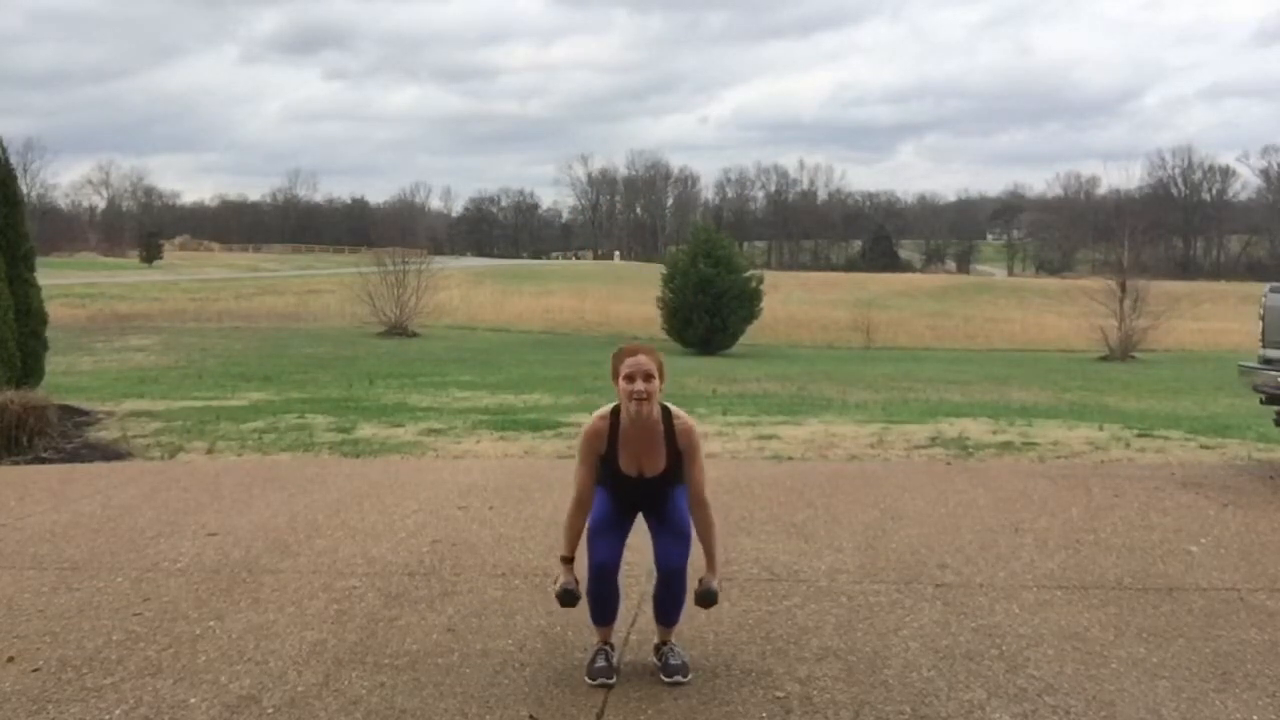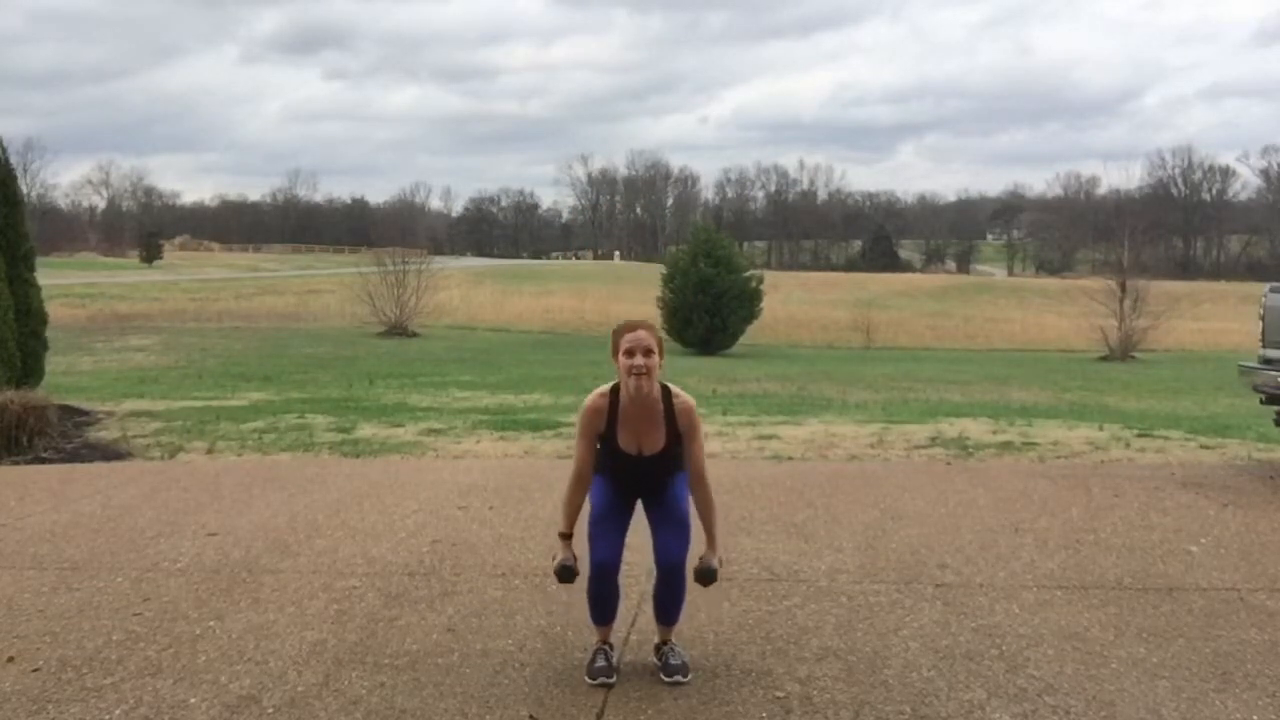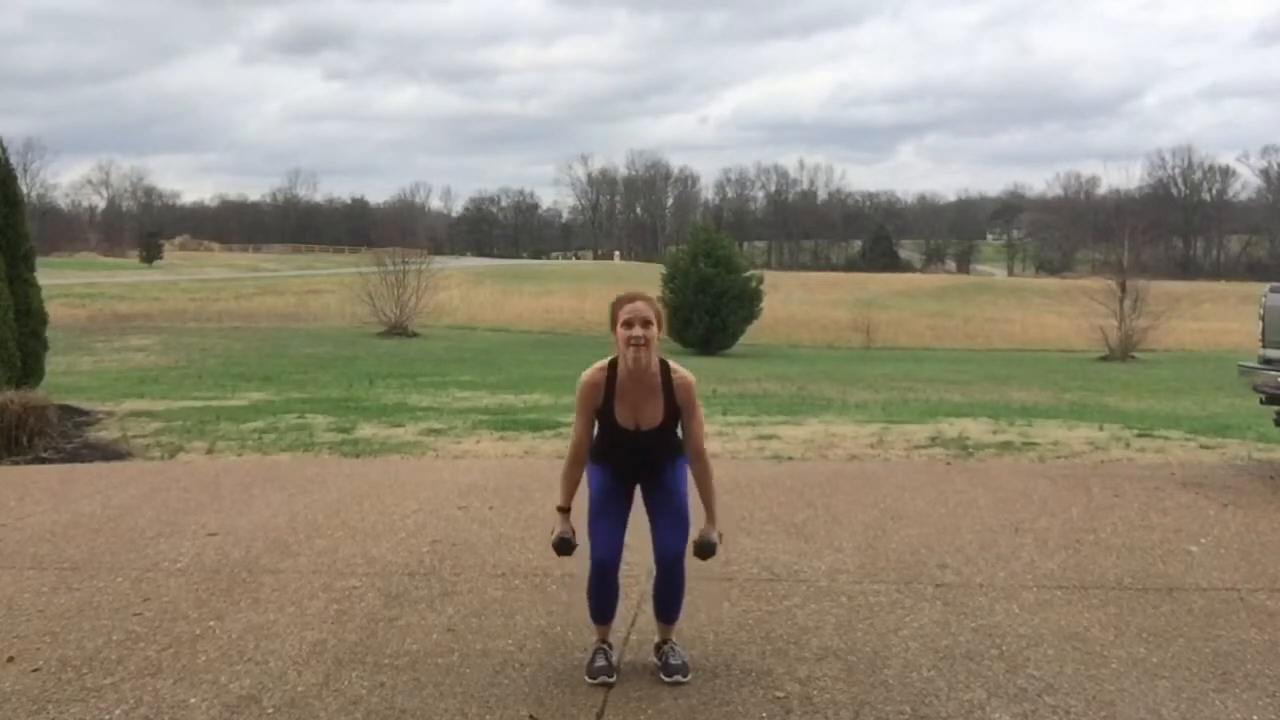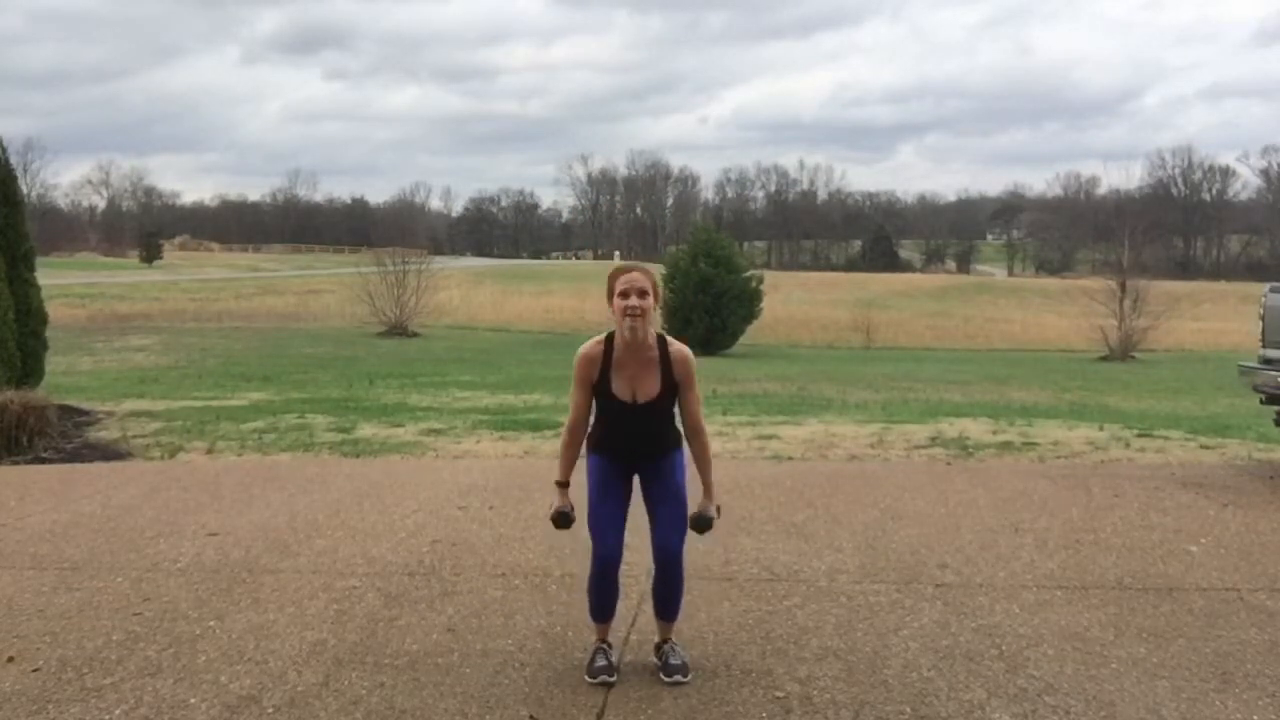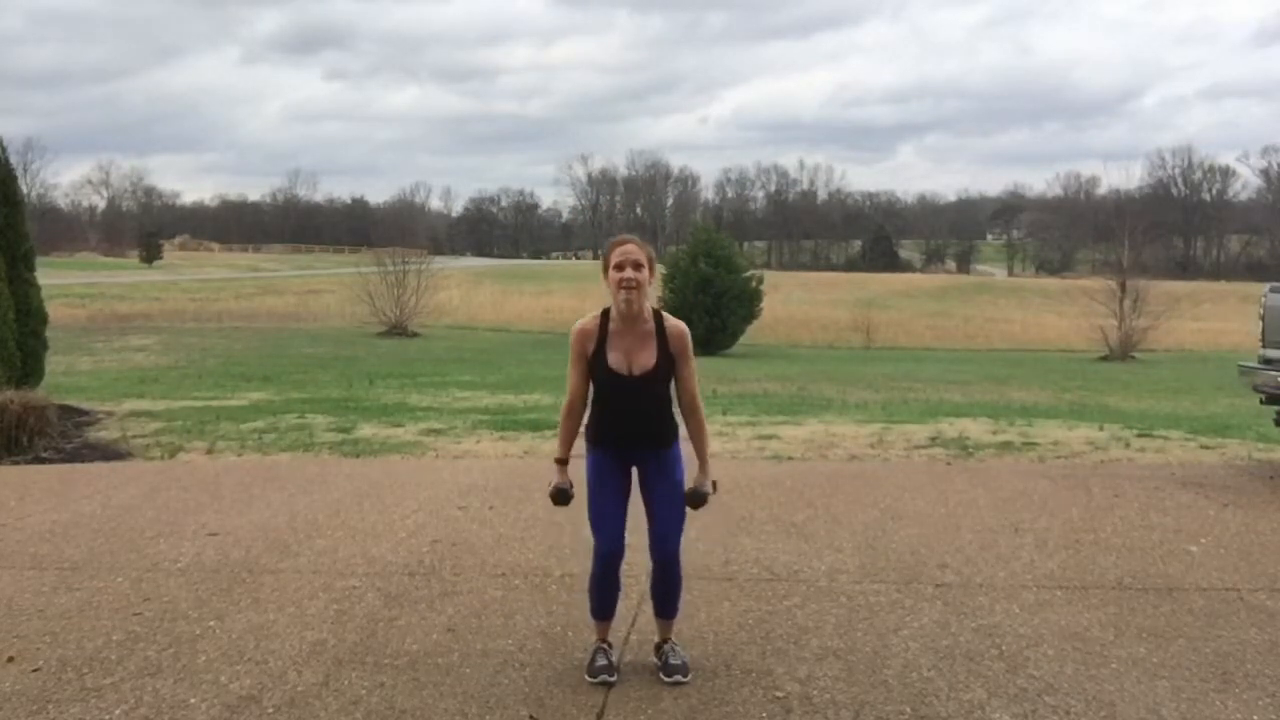
dt=0.1s
person 1, frame 1
left shoulder: (682, 428)
right shoulder: (598, 428)
left elbow: (698, 501)
right elbow: (581, 500)
left wrist: (711, 567)
right wrist: (566, 562)
left hip: (666, 495)
right hip: (614, 495)
left knee: (673, 567)
right knee: (601, 565)
left ankle: (666, 644)
right ankle: (604, 646)
person 1, frame 2
left shoulder: (682, 406)
right shoulder: (597, 405)
left elbow: (698, 478)
right elbow: (581, 475)
left wrist: (711, 545)
right wrist: (565, 540)
left hip: (665, 482)
right hip: (613, 482)
left knee: (673, 564)
right knee: (603, 564)
left ankle: (666, 644)
right ankle: (603, 646)
person 1, frame 3
left shoulder: (680, 382)
right shoulder: (595, 380)
left elbow: (697, 453)
right elbow: (578, 450)
left wrist: (711, 519)
right wrist: (564, 512)
left hip: (664, 469)
right hip: (611, 470)
left knee: (672, 558)
right knee: (604, 560)
left ankle: (666, 643)
right ankle: (602, 646)
person 1, frame 4
left shoulder: (678, 356)
right shoulder: (591, 355)
left elbow: (694, 428)
right elbow: (576, 425)
left wrist: (708, 493)
right wrist: (562, 486)
left hip: (662, 458)
right hip: (609, 458)
left knee: (670, 554)
right knee: (605, 555)
left ankle: (666, 643)
right ankle: (602, 645)
person 1, frame 5
left shoulder: (674, 332)
right shoulder: (587, 332)
left elbow: (691, 405)
right elbow: (574, 403)
left wrist: (704, 468)
right wrist: (561, 464)
left hip: (660, 451)
right hip: (607, 452)
left knee: (666, 551)
right knee: (608, 551)
left ankle: (666, 643)
right ankle: (602, 644)
